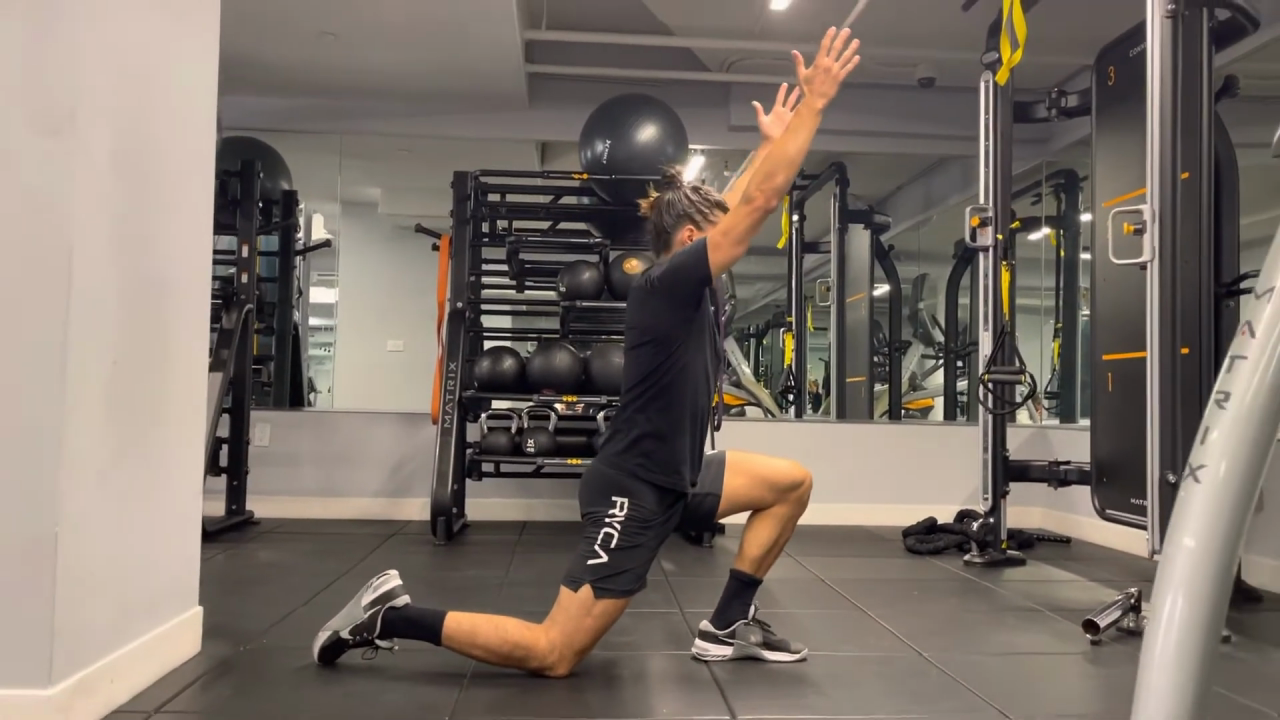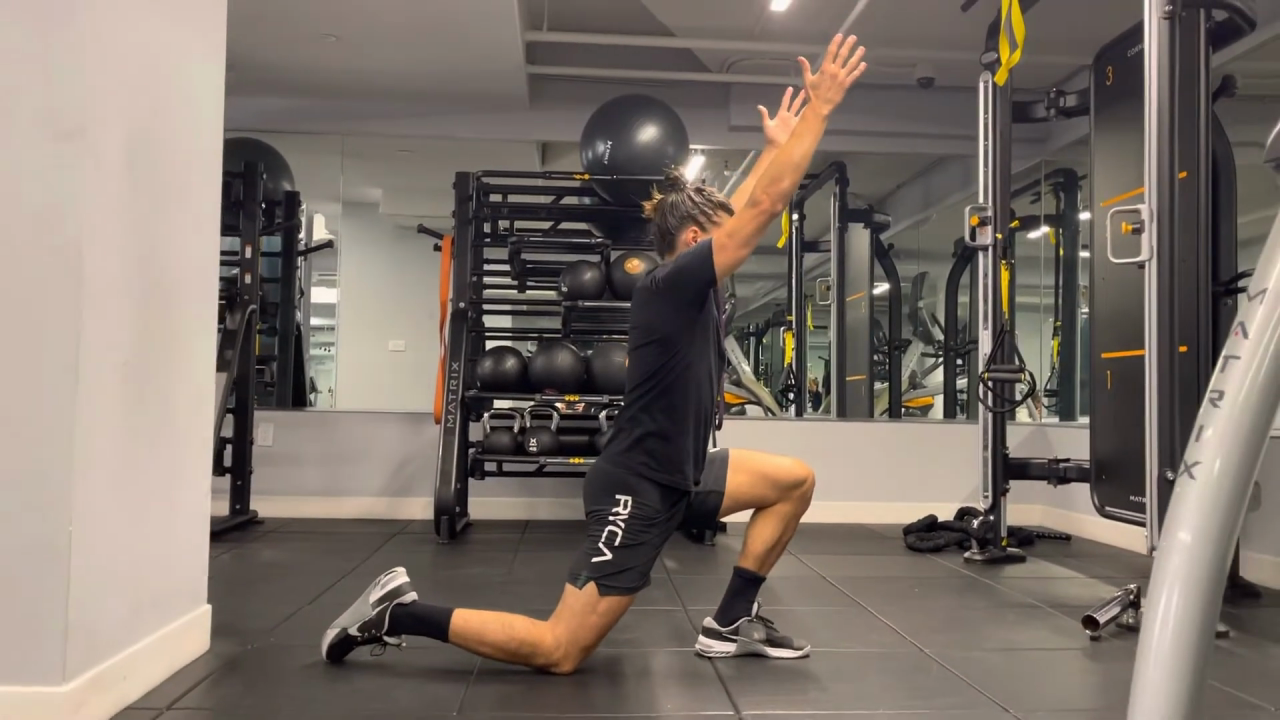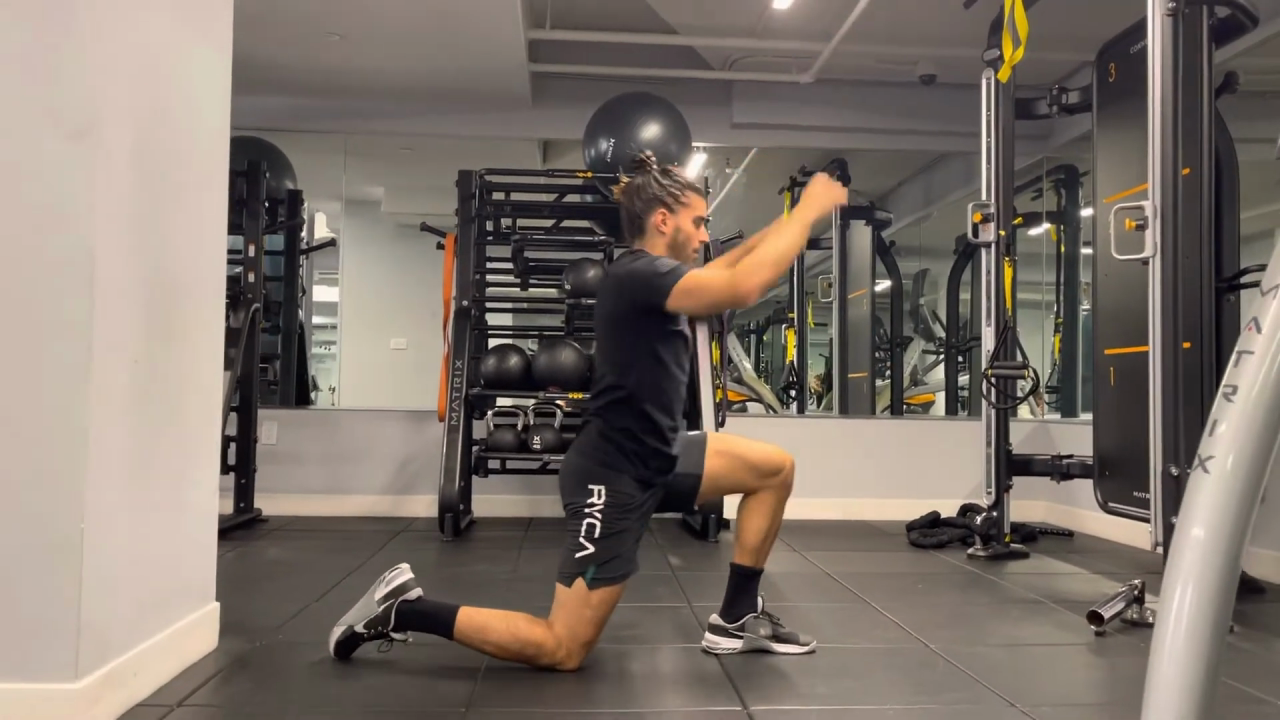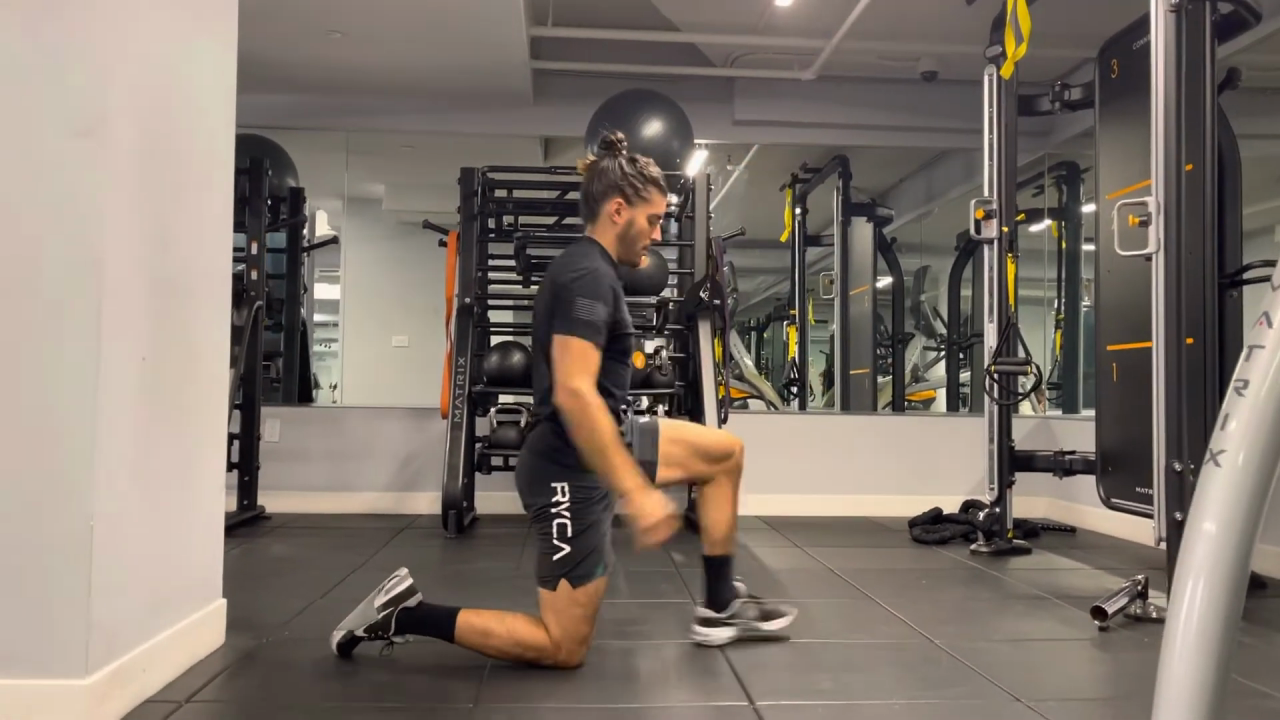
dt=0.3s
person 1, frame 1
left shoulder: (676, 288)
right shoulder: (669, 284)
left elbow: (737, 207)
right elbow: (760, 201)
left wrist: (770, 139)
right wrist: (815, 100)
left hip: (668, 478)
right hip: (634, 492)
left knee: (791, 483)
right knee: (553, 654)
left ankle: (729, 625)
right ankle: (391, 617)
person 1, frame 2
left shoulder: (681, 290)
right shoulder: (673, 286)
left elbow: (742, 211)
right elbow: (767, 205)
left wrist: (776, 145)
right wrist: (821, 107)
left hip: (676, 476)
right hip: (638, 491)
left knee: (794, 481)
right knee: (558, 650)
left ankle: (732, 622)
right ankle: (398, 614)
person 1, frame 3
left shoulder: (650, 272)
right shoulder: (637, 274)
left elbow: (718, 275)
right elbow: (741, 288)
left wrist: (768, 238)
right wrist: (810, 207)
left hip: (654, 458)
right hip: (611, 476)
left knee: (775, 467)
right knee: (562, 649)
left ankle: (736, 620)
right ankle: (407, 610)
person 1, frame 4
left shoulder: (594, 268)
right shoulder: (584, 278)
right elbow: (574, 395)
right wrist: (639, 491)
left hip: (602, 449)
right hip: (568, 470)
left knee: (725, 451)
right knee: (565, 644)
left ankle: (721, 605)
right ankle: (404, 615)
